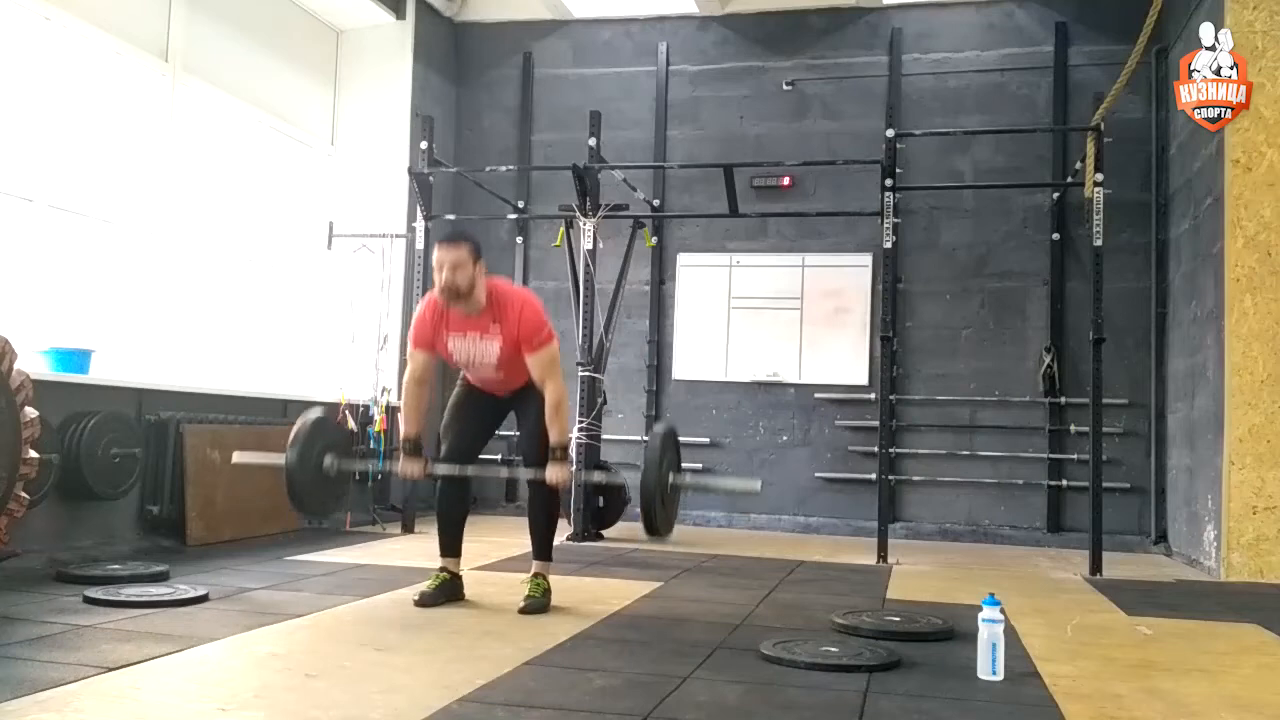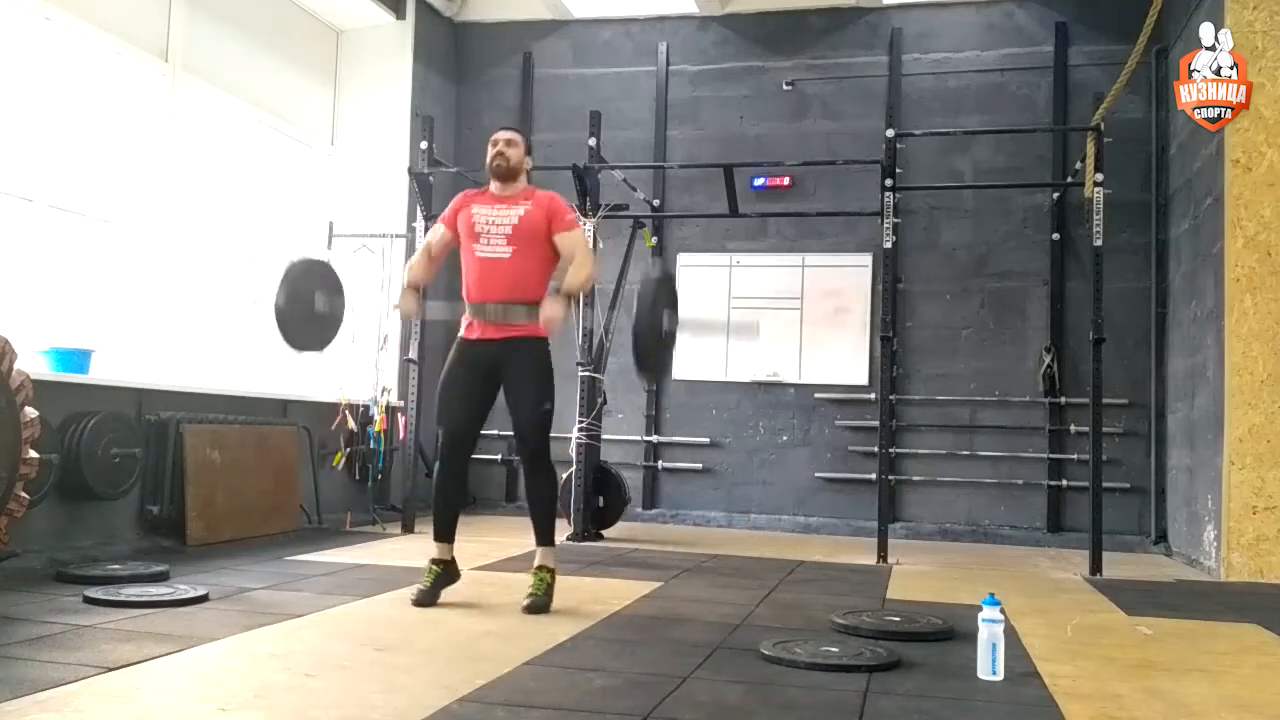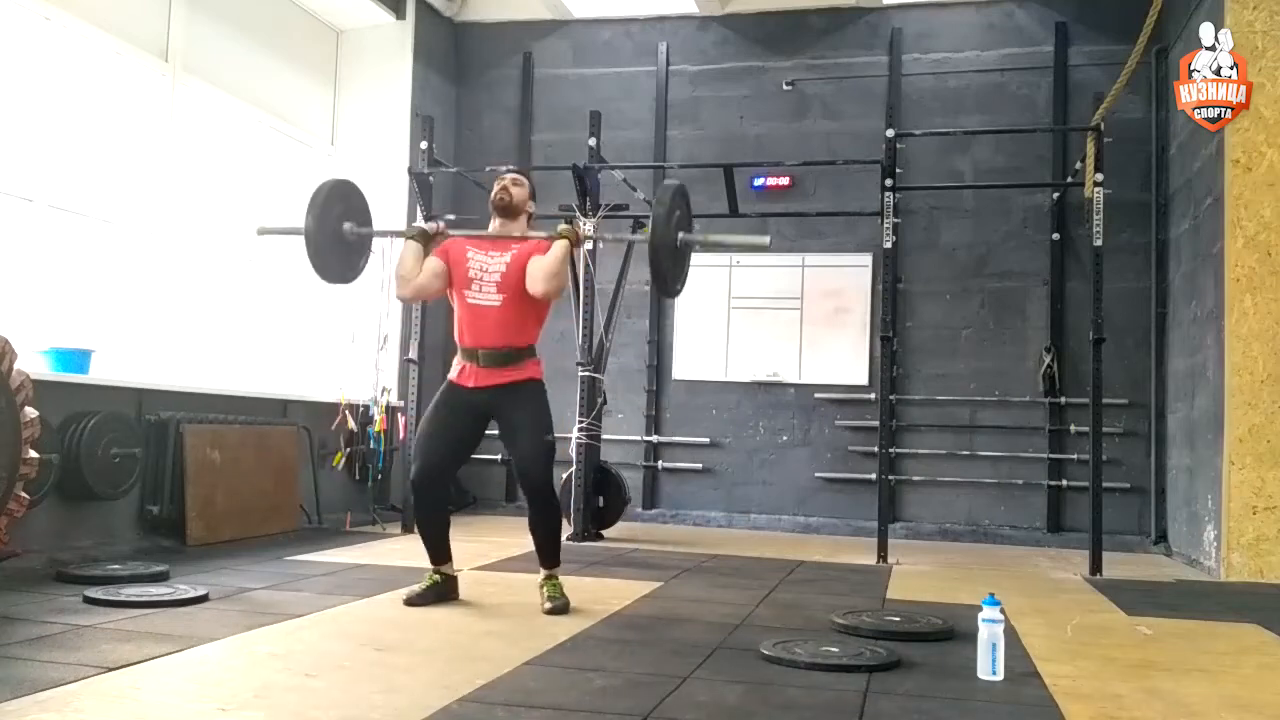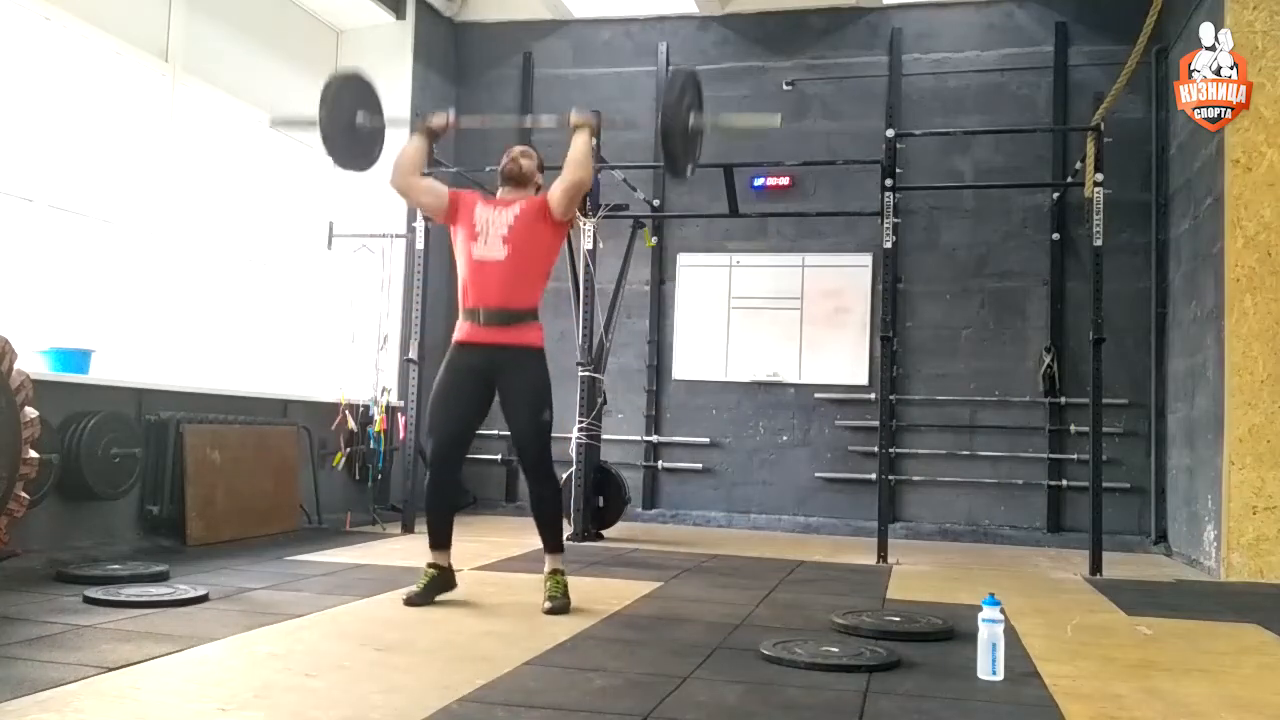
dt=0.4s
person 1, frame 1
left shoulder: (520, 306)
right shoulder: (429, 312)
left elbow: (552, 386)
right elbow: (416, 380)
left wrist: (560, 455)
right wrist: (410, 448)
left hip: (531, 384)
right hip: (478, 386)
left knee: (537, 466)
right knee: (451, 464)
left ankle: (539, 577)
right ankle: (449, 573)
person 1, frame 2
left shoulder: (548, 205)
right shoulder: (464, 204)
left elbow: (584, 262)
right elbow: (429, 253)
left wrist: (562, 295)
right wrist: (411, 287)
left hip: (527, 343)
right hip: (472, 341)
left knee: (533, 449)
right knee: (450, 448)
left ankle: (544, 568)
right ankle: (442, 560)
person 1, frame 3
left shoulder: (538, 250)
right shoulder: (455, 248)
left elbow: (542, 287)
right elbow: (408, 289)
left wrist: (563, 241)
right wrist: (418, 240)
left hip: (518, 384)
right hip: (463, 381)
left knee: (536, 480)
right knee: (424, 477)
left ankle: (550, 578)
right ankle: (442, 574)
person 1, frame 4
left shoulder: (544, 208)
right shoulder: (465, 205)
left elbow: (577, 178)
right elbow: (404, 179)
left wrist: (582, 134)
right wrist: (426, 134)
left hip: (520, 349)
right hip: (468, 347)
left knee: (535, 459)
right knee: (442, 453)
left ankle: (555, 572)
right ankle: (439, 567)
